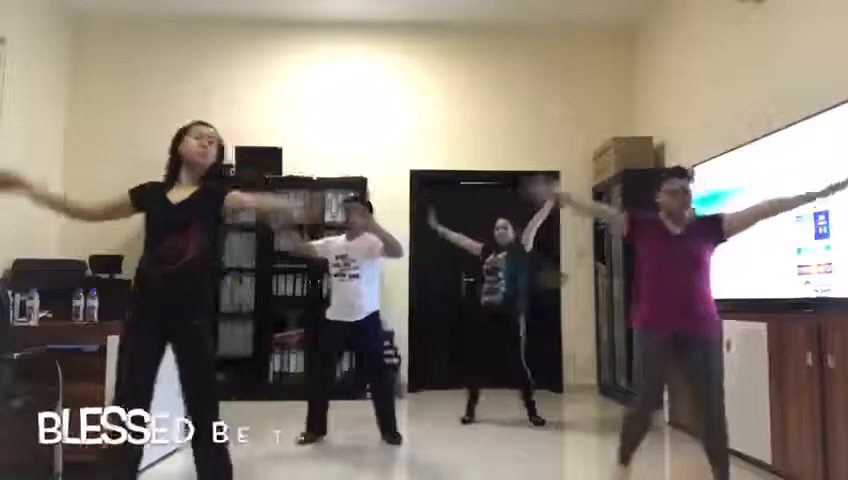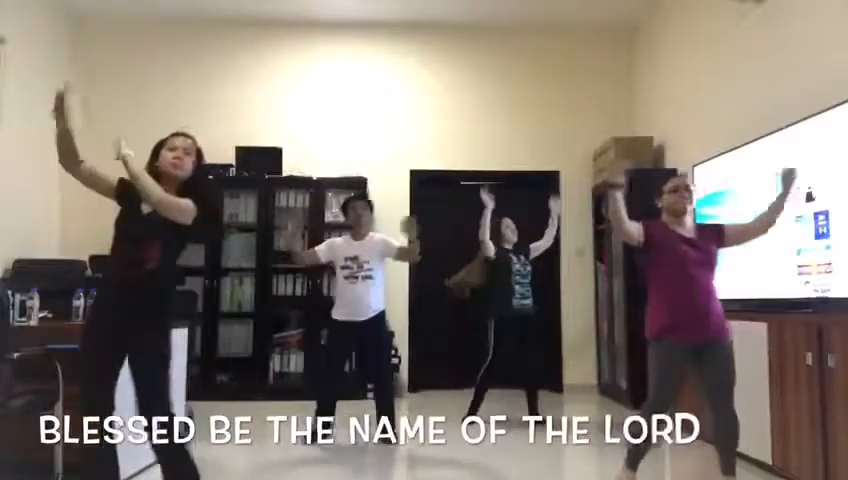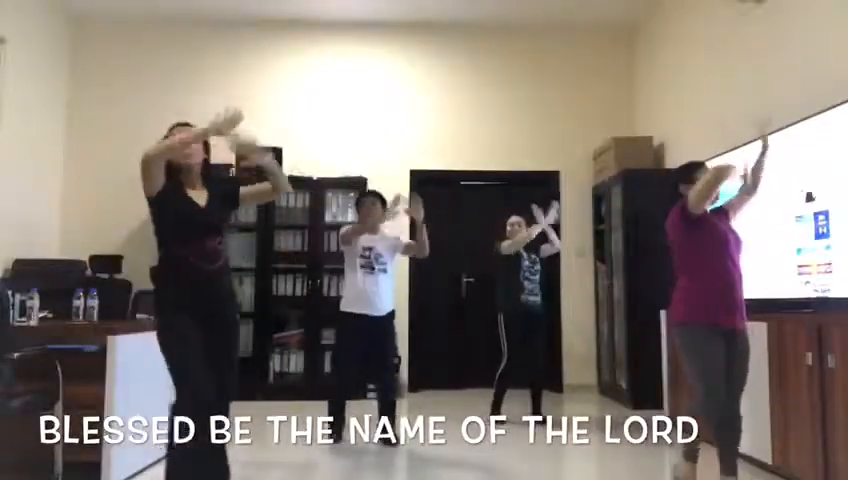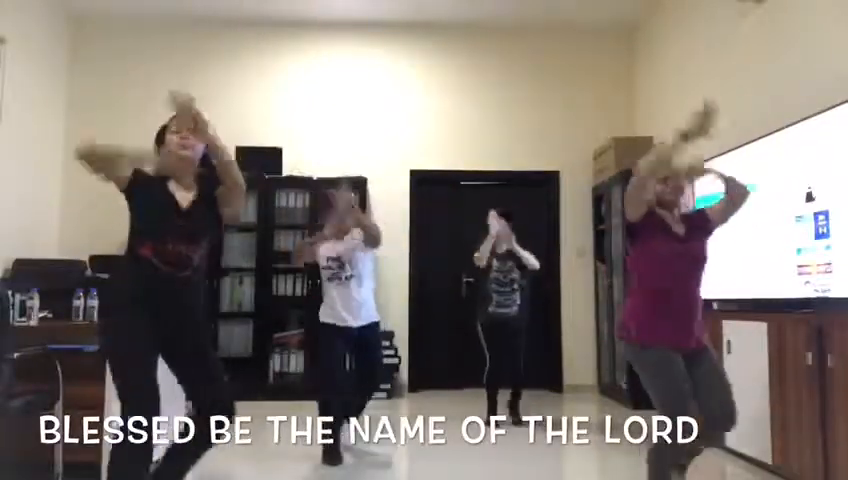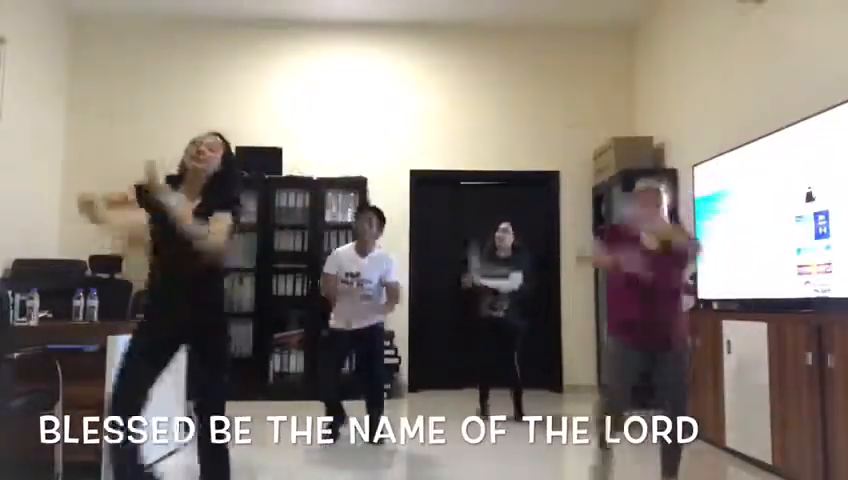
dt=1s
person 1, frame 1
left shoulder: (216, 195)
right shoulder: (149, 194)
left elbow: (251, 201)
right elbow: (85, 211)
left wrist: (283, 206)
left hip: (192, 310)
right hip: (145, 309)
left knee: (202, 410)
right knee: (128, 409)
person 1, frame 2
left shoulder: (189, 206)
right shoulder: (128, 193)
left elbow: (159, 202)
right elbow: (72, 165)
left wrist: (128, 157)
right wrist: (62, 120)
left hip: (150, 318)
right hip: (106, 313)
left knee: (155, 412)
right knee: (95, 410)
person 1, frame 3
left shoulder: (222, 191)
right shoulder: (162, 190)
left elbow: (280, 189)
right elbow: (152, 156)
left wrist: (267, 162)
right wrist: (213, 127)
left hip: (219, 306)
right hip: (176, 308)
left knee: (218, 398)
right knee: (194, 394)
person 1, frame 4
left shoulder: (215, 199)
right shoulder: (143, 186)
left elbow: (237, 185)
right elbow: (88, 153)
left wrist: (205, 131)
right wrist: (148, 158)
left hip: (186, 318)
right hip: (133, 315)
left knee: (218, 409)
right knee: (141, 418)
person 1, frame 5
left shoulder: (221, 204)
right shoulder: (152, 195)
left elbow: (213, 245)
right elbow: (89, 202)
left wrist: (169, 201)
right wrist: (104, 213)
left hip: (205, 316)
right hip: (160, 313)
left knee: (209, 409)
right knee: (124, 401)
person 2, frame 1
left shoulder: (709, 227)
right shoulder: (640, 226)
left elbow: (760, 211)
right elbow: (601, 211)
left wrist: (820, 194)
right wrist: (567, 200)
left hip: (701, 328)
right hip: (654, 328)
left knee: (713, 406)
right knee: (645, 400)
person 2, frame 2
left shoulder: (710, 234)
right shoulder: (651, 233)
left elbow: (758, 227)
right elbow: (621, 226)
left wrist: (784, 194)
right wrist: (616, 188)
left hip: (713, 332)
right hip: (669, 334)
left knee: (724, 409)
right knee: (657, 406)
person 2, frame 3
left shoulder: (718, 217)
right shoulder: (684, 214)
left elbow: (748, 193)
right elbow: (718, 174)
left wrist: (762, 156)
right wrist: (725, 167)
left hip: (732, 322)
right hip: (696, 322)
left knee: (730, 406)
right knee: (710, 399)
person 2, frame 4
left shoulder: (697, 223)
right shoulder: (641, 223)
left elbow: (739, 196)
right elbow: (643, 172)
left wrist: (713, 173)
right wrist: (685, 135)
left hip: (691, 339)
right hip: (649, 338)
left knee: (723, 417)
right knee: (676, 422)
person 2, frame 5
left shoulder: (679, 240)
right shoulder: (619, 234)
left elbow: (692, 248)
right elbow: (591, 254)
left wrist: (653, 225)
right wrist: (616, 258)
left hip: (669, 338)
right hip: (627, 335)
left knee: (676, 412)
right knee: (615, 396)
right ankle: (604, 453)
person 3, frame 1
left shoulder: (373, 242)
right shoulder: (332, 243)
left elbow: (397, 252)
right elbow: (301, 248)
left wrist: (373, 227)
left hip: (366, 318)
right hip: (335, 319)
left knee: (379, 374)
right knee: (320, 373)
left ankle: (389, 427)
right ankle: (316, 427)
person 3, frame 2
left shoulder: (381, 242)
right shoulder: (335, 245)
left elbow: (411, 256)
right elbow: (305, 259)
left wrist: (413, 236)
right wrist: (294, 238)
left hip: (373, 319)
right hip: (342, 320)
left knee: (382, 375)
right knee: (330, 374)
left ankle: (386, 428)
person 3, frame 3
left shoulder: (391, 241)
right shoulder: (351, 235)
left elbow: (422, 251)
right elbow: (347, 236)
left wrist: (419, 222)
right wrist: (384, 216)
left hip: (383, 315)
right hip: (352, 314)
left knee: (385, 375)
right knee: (343, 372)
left ankle: (387, 428)
right ankle: (335, 425)
person 3, frame 4
left shoulder: (362, 238)
right shoulder: (321, 244)
left elbow: (376, 236)
right elbow: (299, 257)
left wrist: (351, 209)
right wrist: (320, 237)
left hip: (366, 323)
right hip: (332, 324)
left knee: (370, 379)
right knee: (331, 383)
left ankle: (345, 415)
right ankle: (332, 442)
person 3, frame 5
left shoulder: (385, 260)
right shoulder: (339, 255)
left elbow: (394, 297)
right elbow: (326, 287)
left wrist: (378, 311)
right wrist: (343, 294)
left hip: (370, 327)
right hip: (340, 326)
left knee: (374, 380)
right knee: (327, 379)
left ankle: (374, 426)
right ankle: (336, 417)
person 4, frame 1
left shoulder: (520, 249)
right shoulder: (486, 250)
left elbow: (533, 225)
right elbow: (461, 240)
left wrist: (549, 204)
right wrist: (437, 227)
left hip: (511, 314)
right hip: (487, 313)
left knee: (519, 362)
right knee: (476, 359)
left ankle: (532, 410)
right ankle: (470, 408)
person 4, frame 2
left shoulder: (524, 252)
right shoulder: (495, 253)
left elbow: (547, 240)
right elbow: (484, 238)
left wrist: (554, 215)
right wrist: (488, 210)
left hip: (527, 316)
right hip: (503, 317)
left knee: (532, 364)
right knee: (494, 361)
left ankle: (534, 411)
right ankle: (473, 410)
person 4, frame 3
left shoulder: (532, 249)
right shoulder: (504, 248)
left elbow: (556, 246)
right elbow: (524, 238)
left wrist: (544, 222)
right wrist: (545, 221)
left hip: (535, 313)
right hip: (512, 312)
left knee: (538, 362)
right knee: (511, 360)
left ankle: (536, 411)
right ankle: (495, 410)
person 4, frame 4
left shoulder: (518, 255)
right shoulder: (487, 253)
left elbow: (536, 265)
right elbow: (479, 260)
left wrist: (515, 247)
right wrist: (492, 234)
left hip: (515, 319)
right hip: (490, 319)
left knee: (516, 362)
right knee: (494, 361)
left ankle: (514, 407)
right ankle: (491, 412)
person 4, frame 5
left shoulder: (518, 260)
right shoulder: (486, 257)
left elbow: (513, 285)
right elbow: (468, 281)
left wrist: (485, 281)
right wrist: (474, 275)
left hip: (511, 320)
right hip: (485, 319)
left knee: (512, 361)
right knee: (485, 360)
left ankle: (518, 408)
right ankle: (483, 405)
